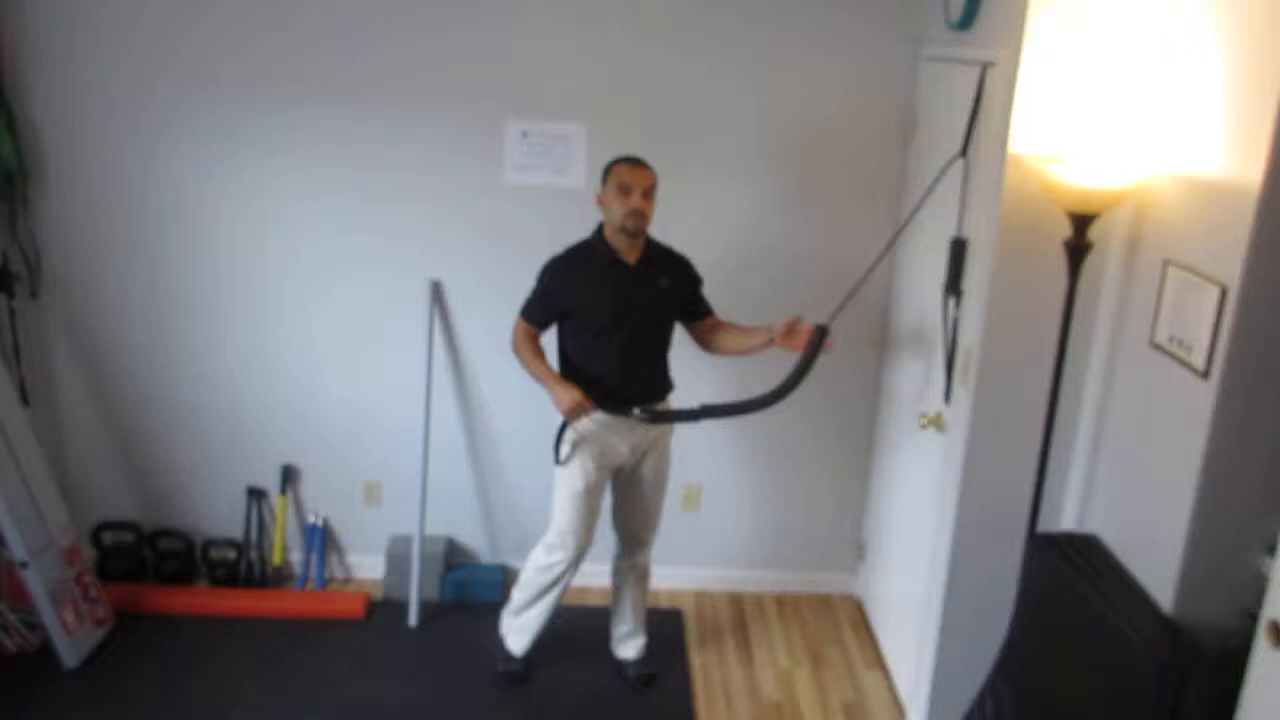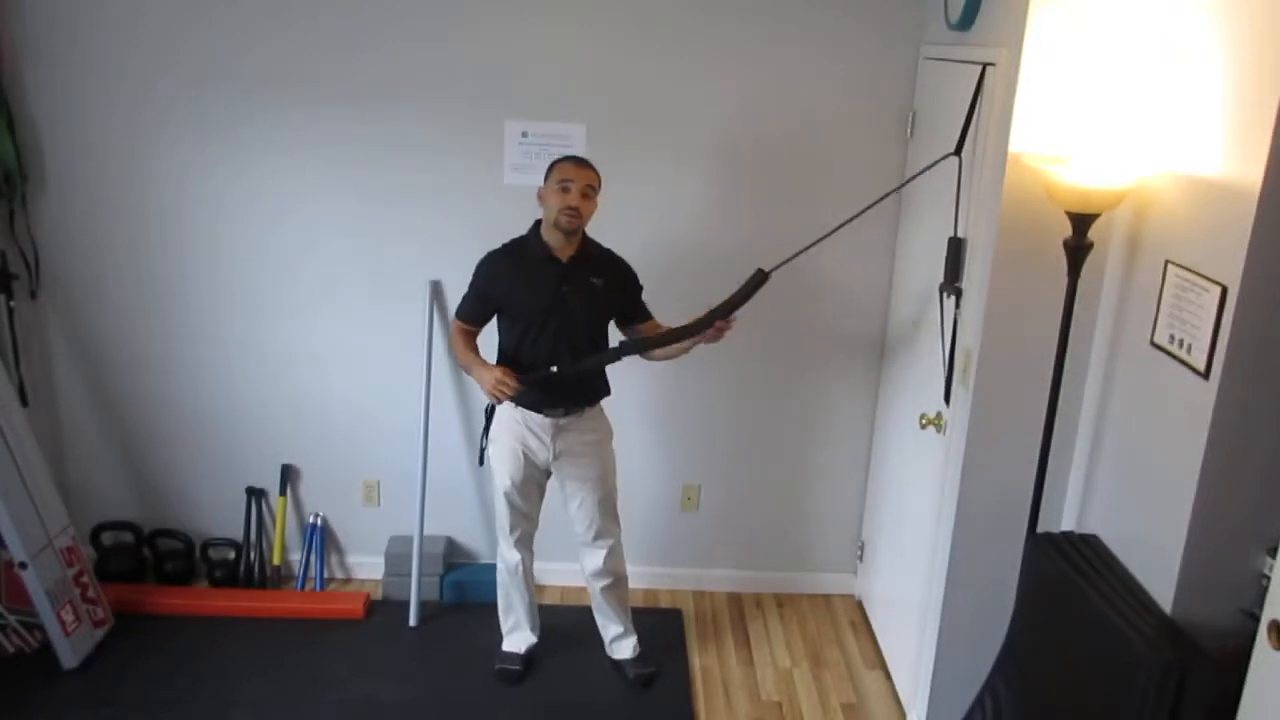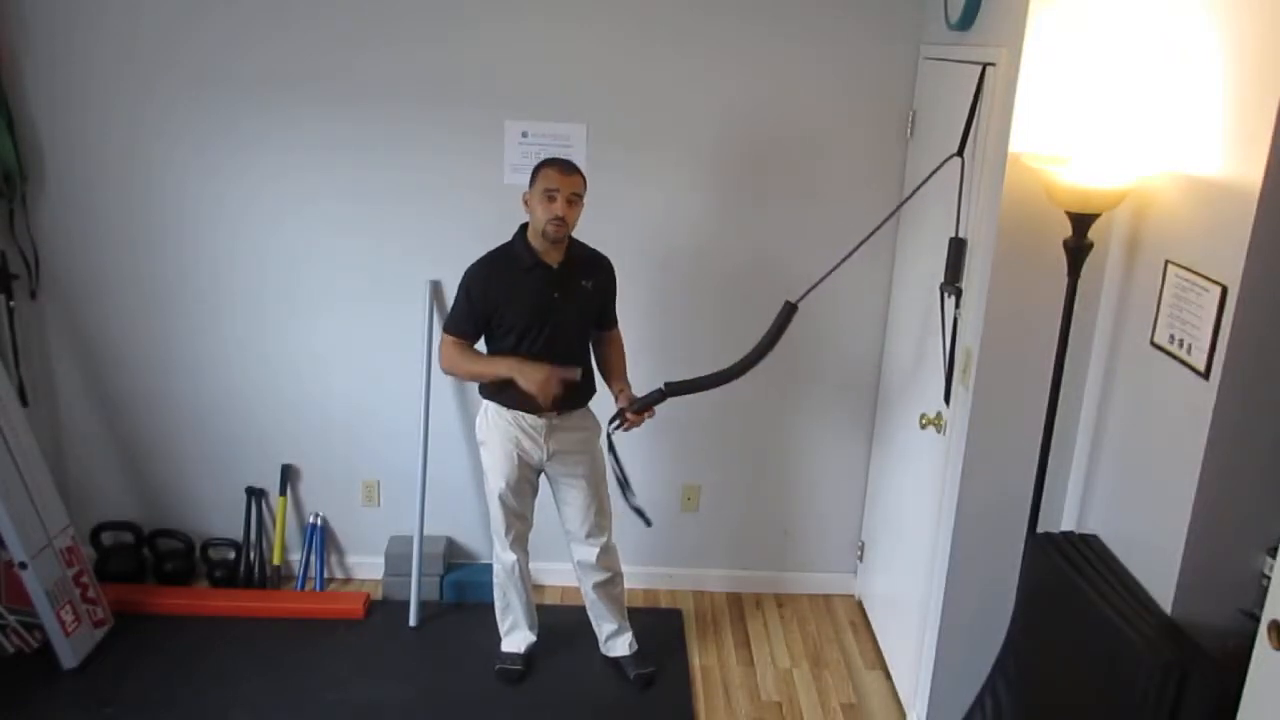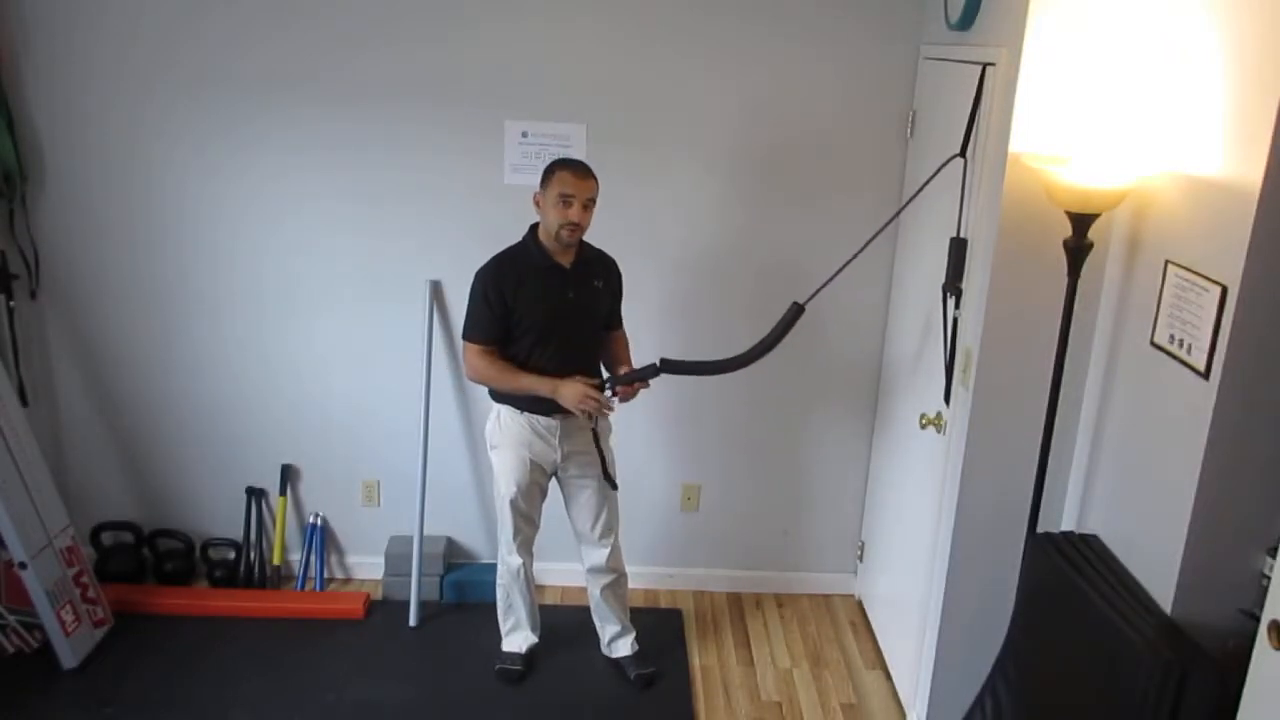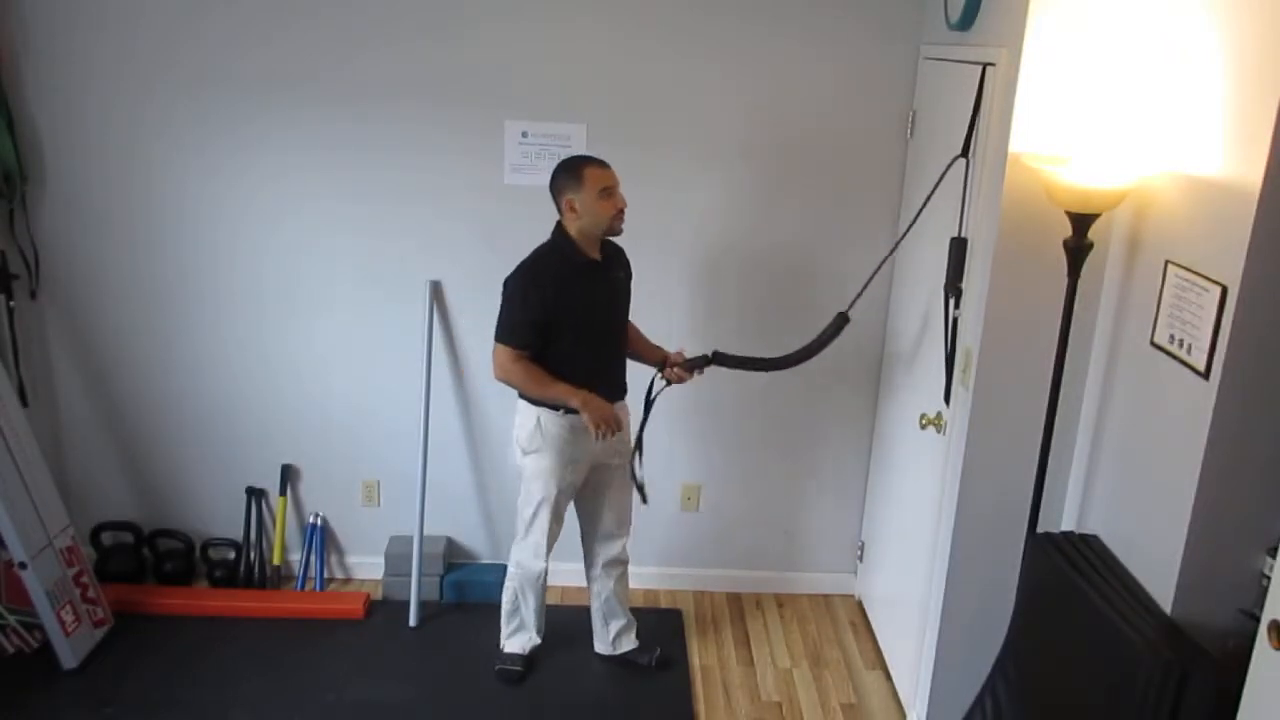
dt=1s
person 1, frame 1
left shoulder: (675, 269)
right shoulder: (568, 269)
left elbow: (709, 333)
right elbow: (523, 335)
left wrist: (771, 337)
right wrist: (555, 384)
left hip: (652, 426)
right hip: (591, 425)
left knee: (637, 544)
right knee: (567, 543)
left ankle: (628, 645)
right ankle: (513, 636)
person 1, frame 2
left shoulder: (612, 270)
right shoulder: (501, 264)
left elbow: (648, 339)
right elbow: (460, 332)
left wrist: (695, 336)
right wrist: (480, 368)
left hip: (585, 424)
right hip: (517, 422)
left knee: (601, 542)
right knee: (514, 541)
left ankle: (622, 644)
right ankle: (517, 639)
person 1, frame 3
left shoulder: (597, 268)
right shoulder: (488, 272)
right elbow: (451, 357)
left wrist: (620, 389)
right wrist: (516, 369)
left hip: (575, 423)
right hip: (508, 423)
left knee: (594, 541)
right knee: (509, 543)
left ankle: (618, 642)
right ankle: (517, 639)
person 1, frame 4
left shoulder: (604, 269)
right shoulder: (500, 273)
right elbow: (477, 364)
left wrist: (625, 371)
right wrist: (555, 387)
left hip: (587, 425)
right hip: (520, 426)
left knee: (602, 543)
right knee: (516, 545)
left ankle: (619, 642)
right ankle: (518, 640)
person 1, frame 5
left shoulder: (616, 260)
right shoulder: (536, 276)
right elbow: (507, 366)
left wrist: (661, 359)
right wrist: (583, 401)
left hip: (607, 424)
right hip: (552, 427)
left knee: (610, 542)
right knee: (534, 546)
left ankle: (615, 640)
right ankle: (517, 641)
